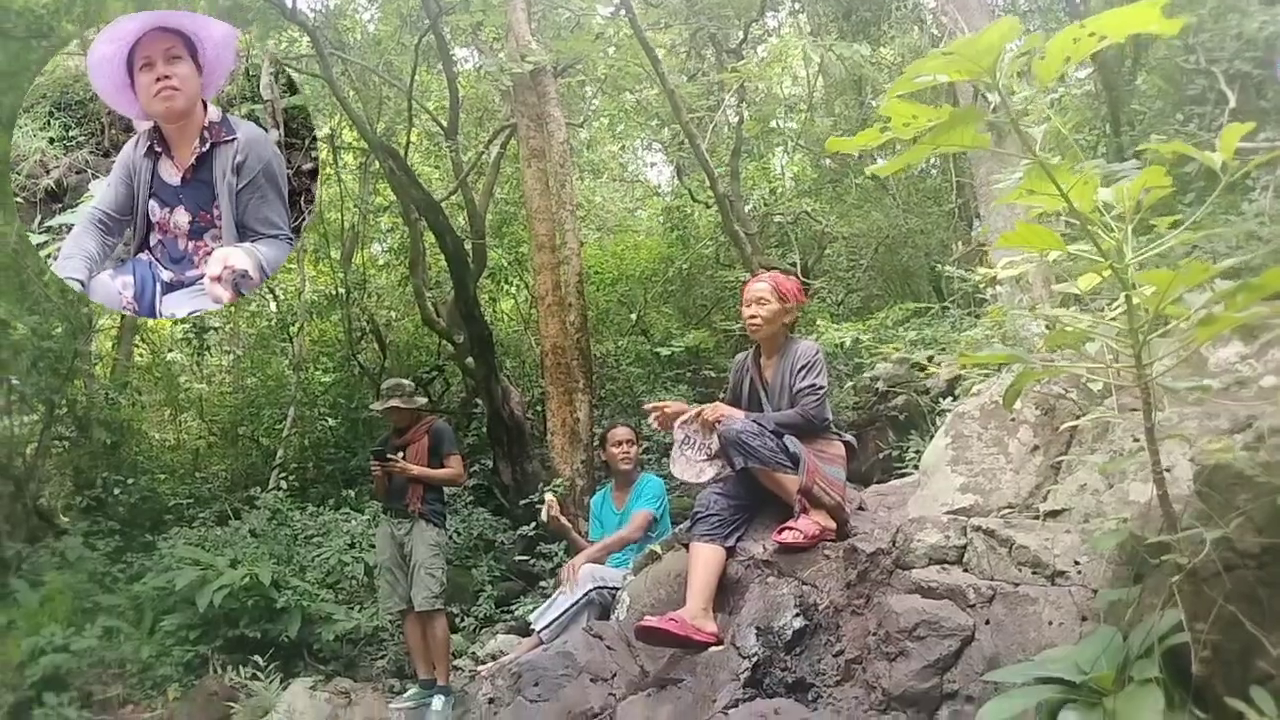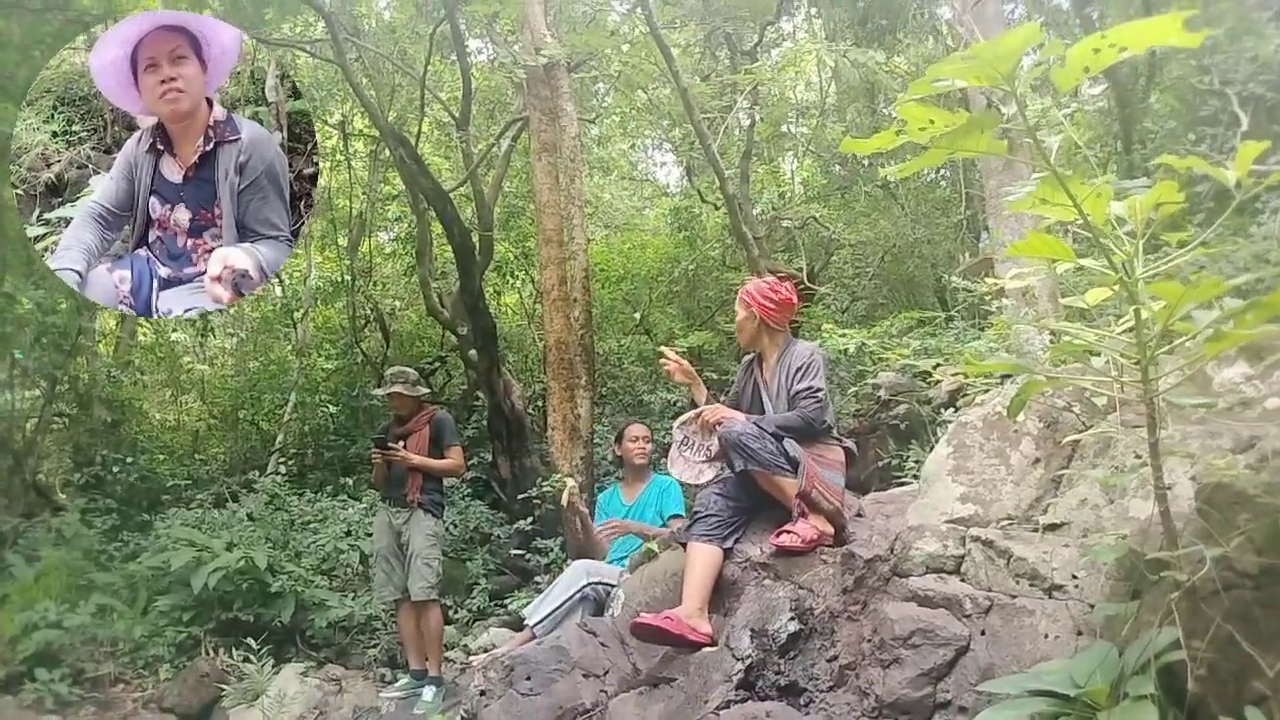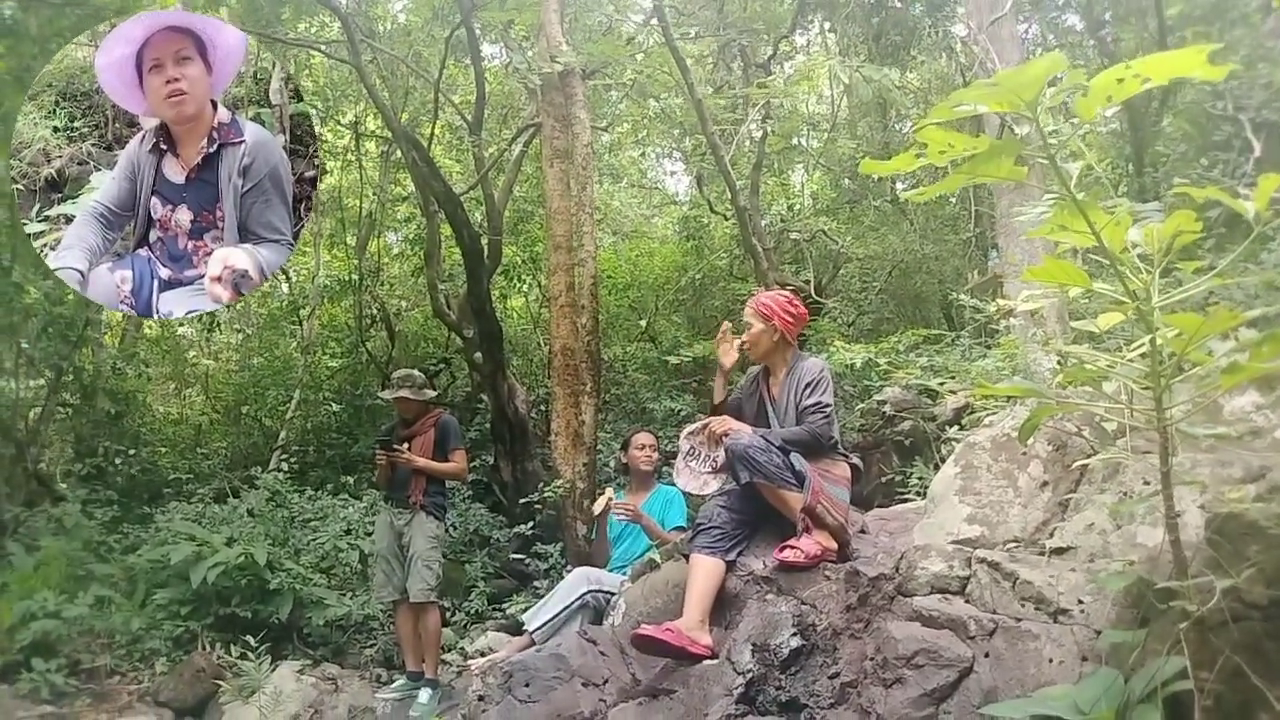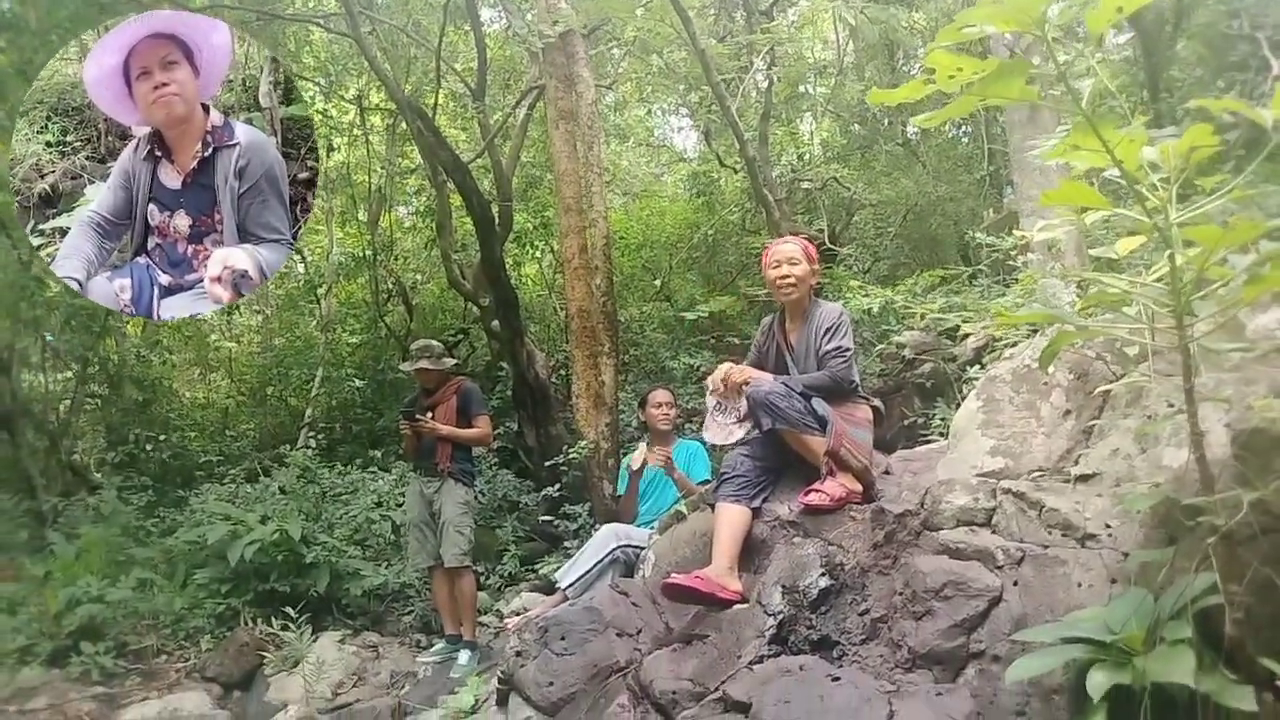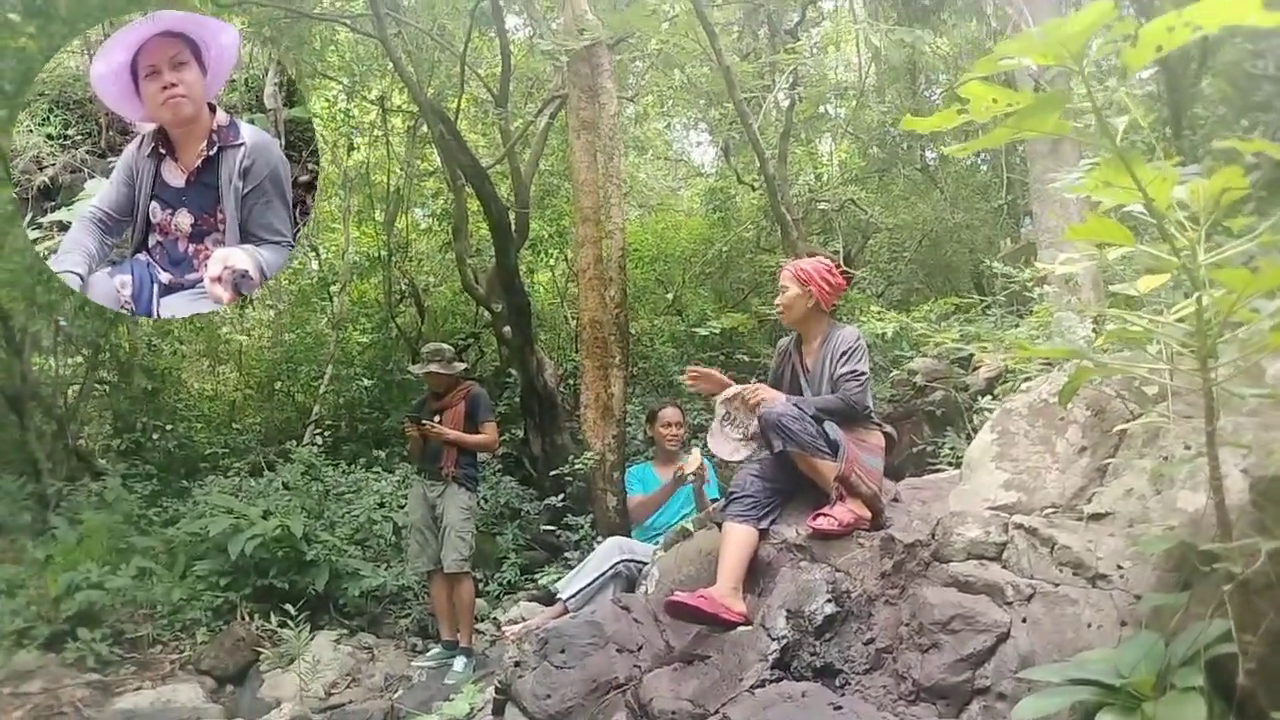
dt=1s
person 1, frame 1
left shoulder: (806, 353)
right shoulder: (743, 364)
left elbow: (811, 416)
right elbow: (728, 415)
left wrist: (742, 418)
right wrist: (690, 413)
left hip: (813, 461)
right hip: (765, 471)
left knee: (737, 432)
right knee: (713, 501)
left ankle: (816, 513)
right ankle: (697, 615)
person 1, frame 2
left shoulder: (805, 355)
right shoulder: (749, 367)
left elbow: (811, 418)
right elbow: (722, 418)
left wrist: (743, 420)
right wrist: (693, 383)
left hip: (814, 464)
right hip: (765, 473)
left knee: (738, 433)
right knee: (713, 501)
left ankle: (814, 518)
right ankle: (693, 615)
person 1, frame 3
left shoulder: (813, 370)
right shoulder: (755, 378)
left elbow: (819, 433)
right elbow: (723, 422)
left wrist: (751, 433)
right wrist: (722, 374)
left hip: (819, 478)
right hip: (768, 487)
left knee: (743, 445)
right knee: (716, 515)
left ankle: (818, 532)
right ankle: (693, 626)
person 1, frame 4
left shoulder: (832, 315)
right shoulder: (769, 328)
left elbow: (840, 378)
right elbow: (750, 376)
left wrist: (769, 380)
right wrist: (731, 374)
left hip: (840, 422)
right hip: (792, 432)
left knee: (766, 393)
right knee: (739, 463)
left ankle: (843, 476)
right ankle: (723, 573)
person 1, frame 5
left shoulder: (847, 339)
right shoulder: (786, 349)
left elbow: (852, 402)
right elbow: (770, 400)
left wrist: (784, 401)
right wrist: (732, 389)
left hip: (852, 447)
right hip: (800, 455)
left knee: (778, 415)
right knee: (749, 482)
left ankle: (852, 500)
right ankle: (728, 593)
person 2, frame 1
left shoulder: (437, 431)
right shoulder: (385, 442)
left elbow: (458, 475)
left wrist: (412, 470)
right wrist: (379, 477)
left hip: (423, 522)
right hip: (390, 524)
left knee: (429, 604)
right knee: (405, 606)
left ankle: (443, 688)
right ankle: (424, 683)
person 2, frame 2
left shoulder: (439, 421)
right shoulder: (386, 430)
left elbow: (458, 466)
left wrist: (412, 459)
right wrist: (380, 465)
left hip: (422, 512)
right hip: (388, 513)
left knee: (424, 594)
right knee: (401, 596)
left ankle: (434, 680)
right ankle: (416, 673)
person 2, frame 3
left shoulder: (444, 424)
right shoulder: (390, 431)
left elbow: (461, 470)
left wrist: (417, 462)
right wrist: (382, 467)
left hip: (425, 514)
right hip: (390, 513)
left knee: (423, 596)
right knee: (399, 597)
left ankle: (431, 681)
right ankle: (412, 675)
person 2, frame 4
left shoulder: (466, 391)
right shoulder: (413, 402)
left elbow: (485, 435)
left wrist: (441, 430)
right wrist: (409, 437)
left hip: (453, 481)
right hip: (420, 483)
left knee: (457, 561)
right knee: (433, 563)
left ankle: (469, 644)
right ankle: (451, 638)
person 2, frame 5
left shoulder: (474, 396)
right shoulder: (421, 404)
left elbow: (491, 441)
left wrist: (448, 434)
right wrist: (415, 439)
left hip: (457, 486)
right hip: (423, 486)
left knee: (457, 566)
right knee: (433, 567)
left ankle: (466, 650)
right ankle: (447, 643)
person 3, frame 1
left shoulder: (248, 145)
right shoulder: (138, 152)
left elbow: (277, 243)
right elbow: (99, 224)
left wrist: (247, 260)
right wrist: (65, 284)
left hip: (212, 292)
right hip: (148, 280)
person 3, frame 2
left shoulder: (251, 145)
right shoulder: (140, 147)
left elbow: (276, 244)
right elbow: (98, 218)
left wrist: (248, 261)
right wrist: (62, 275)
left hip: (210, 289)
right hip: (146, 275)
person 3, frame 3
left shoulder: (255, 148)
right shoulder: (143, 148)
left elbow: (278, 247)
right elbow: (100, 218)
left wrist: (249, 262)
right wrist: (63, 274)
left hip: (212, 290)
right hip: (146, 275)
person 3, frame 4
left shoulder: (249, 149)
right shoulder: (138, 156)
left elbow: (277, 248)
right elbow: (97, 226)
left wrist: (247, 263)
right wrist: (63, 282)
left hip: (211, 294)
right hip: (147, 282)
person 3, frame 5
left shoulder: (255, 150)
right shoulder: (141, 152)
left elbow: (278, 249)
right elbow: (99, 222)
left wrist: (249, 262)
right wrist: (65, 277)
left hip: (211, 293)
right hip: (146, 279)
person 4, frame 1
left shoulder: (652, 485)
right shoulder: (599, 501)
left elbow: (634, 532)
right elbow: (600, 558)
left wrist: (583, 558)
right wrist: (568, 533)
right hip: (611, 582)
left knee: (586, 575)
right knee: (586, 593)
left ankle: (526, 649)
person 4, frame 2
left shoulder: (666, 486)
right shoulder: (606, 498)
right elbow: (601, 554)
left wrist: (634, 527)
right wrist: (584, 519)
right hip: (609, 580)
left knee: (583, 570)
right knee: (583, 594)
left ankle: (519, 642)
person 4, frame 3
left shoulder: (670, 497)
right shoulder: (614, 501)
right elbow: (600, 562)
left wrist: (644, 520)
right wrist: (602, 523)
right hip: (608, 588)
left knee: (583, 577)
right knee: (583, 601)
left ankle: (518, 647)
person 4, frame 4
left shoulder: (693, 450)
right shoulder: (632, 461)
right elbow: (626, 518)
left wrist: (675, 474)
right wrist: (634, 479)
right hip: (635, 544)
left knee: (612, 533)
right knee: (614, 557)
left ankle: (552, 603)
person 4, frame 5
left shoulder: (700, 467)
right shoulder: (637, 473)
right elbow: (636, 515)
left wrist: (699, 489)
right wrist: (673, 485)
right hip: (638, 559)
left knee: (616, 546)
right knee: (616, 569)
left ankle: (552, 615)
